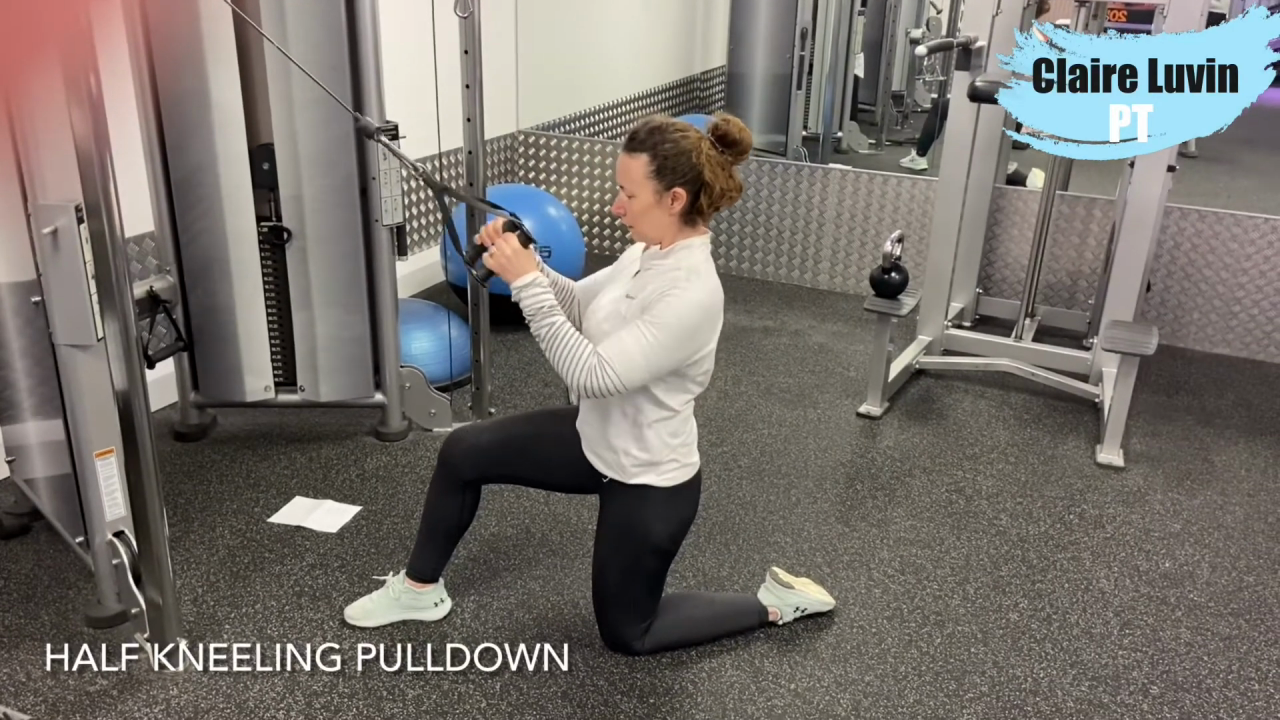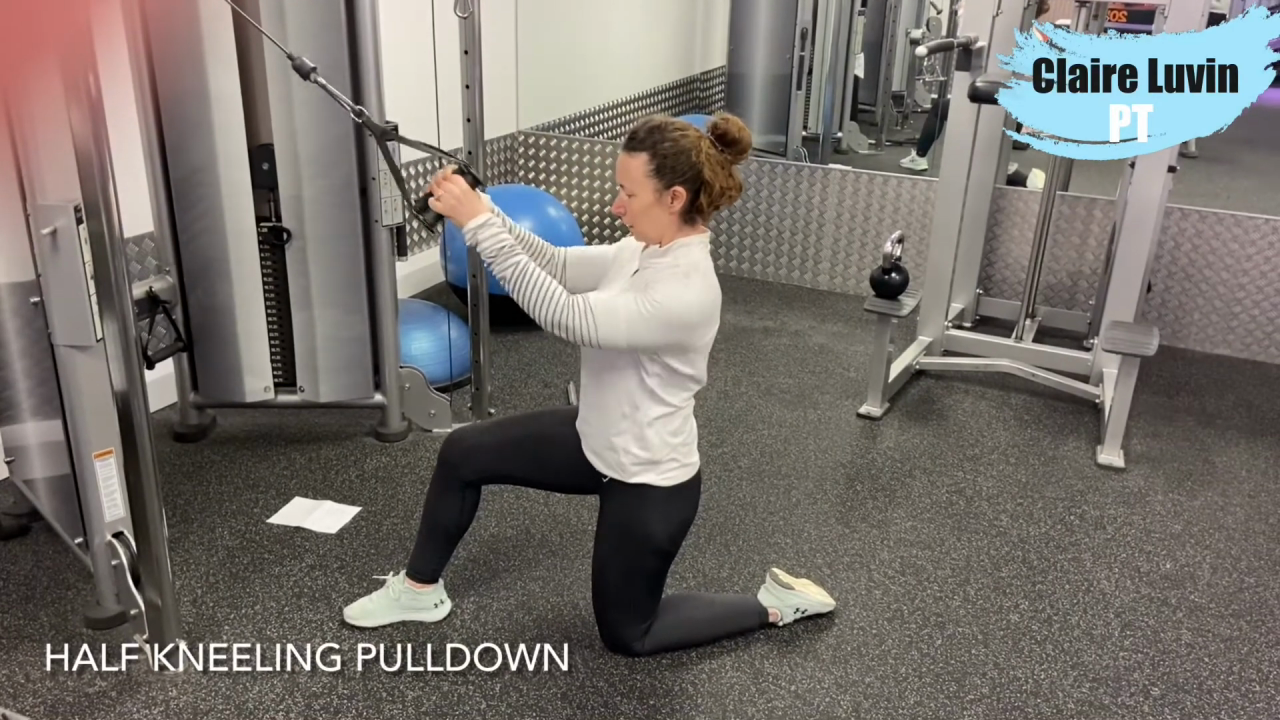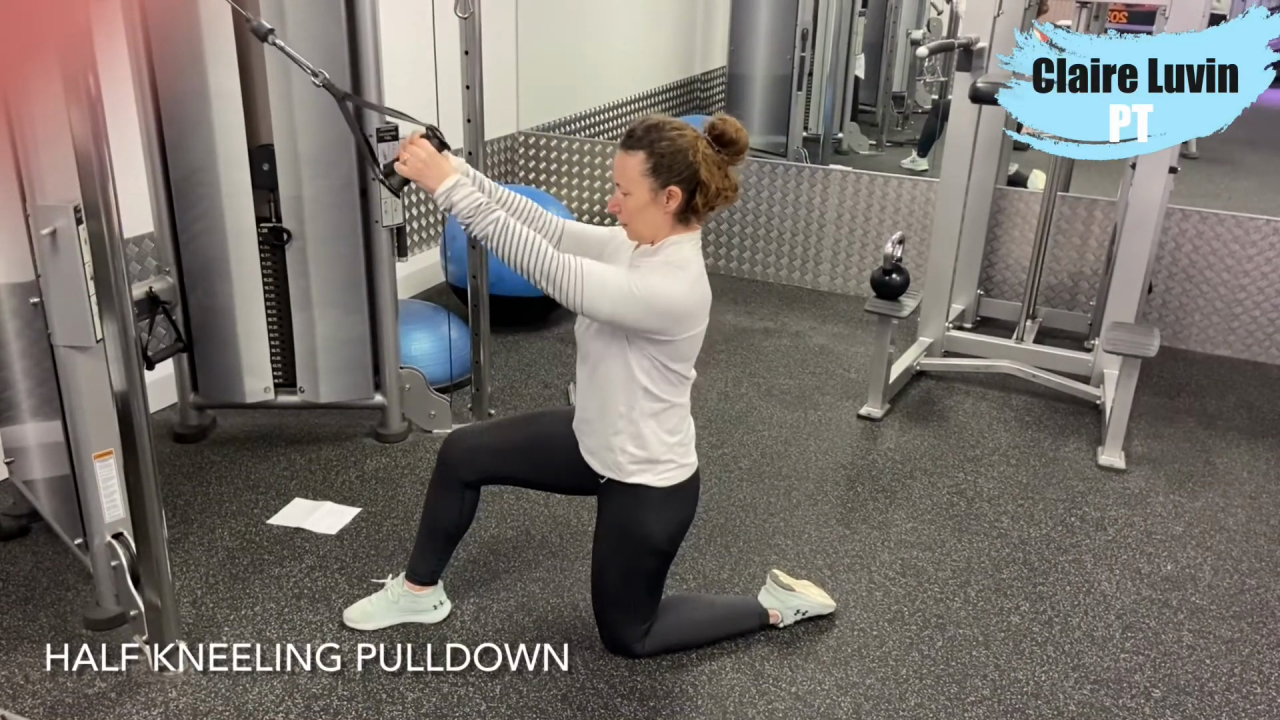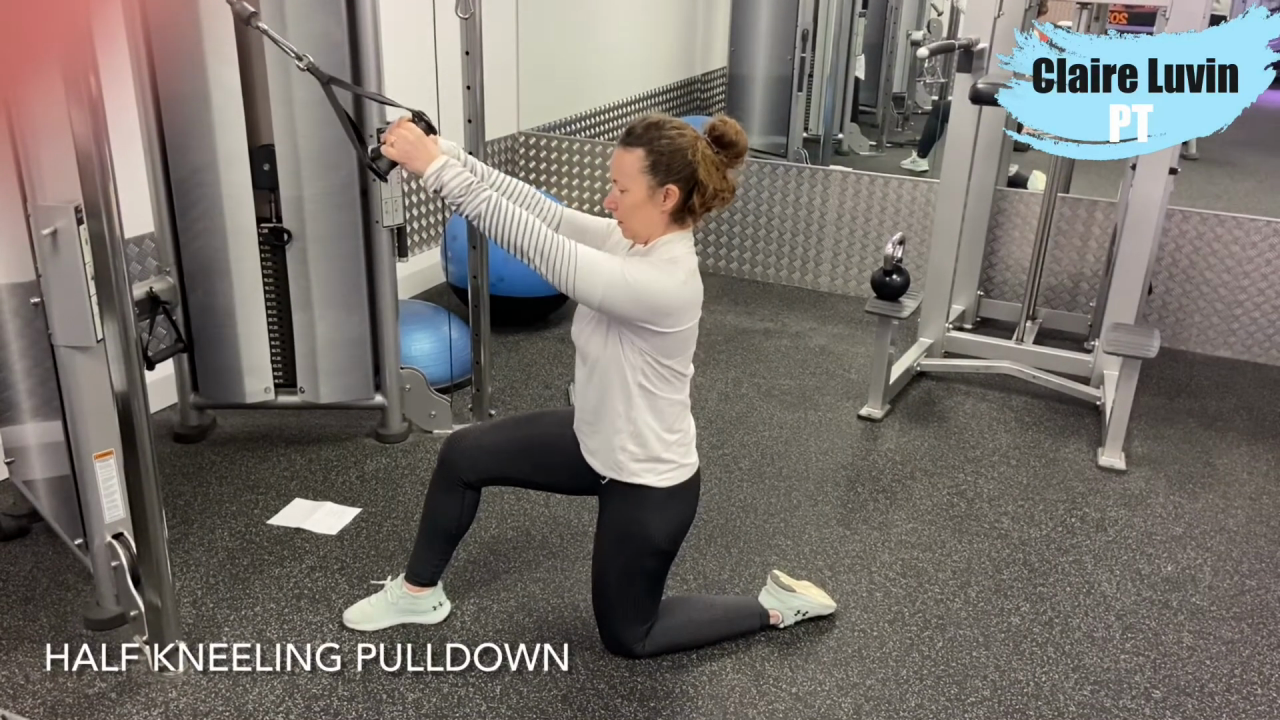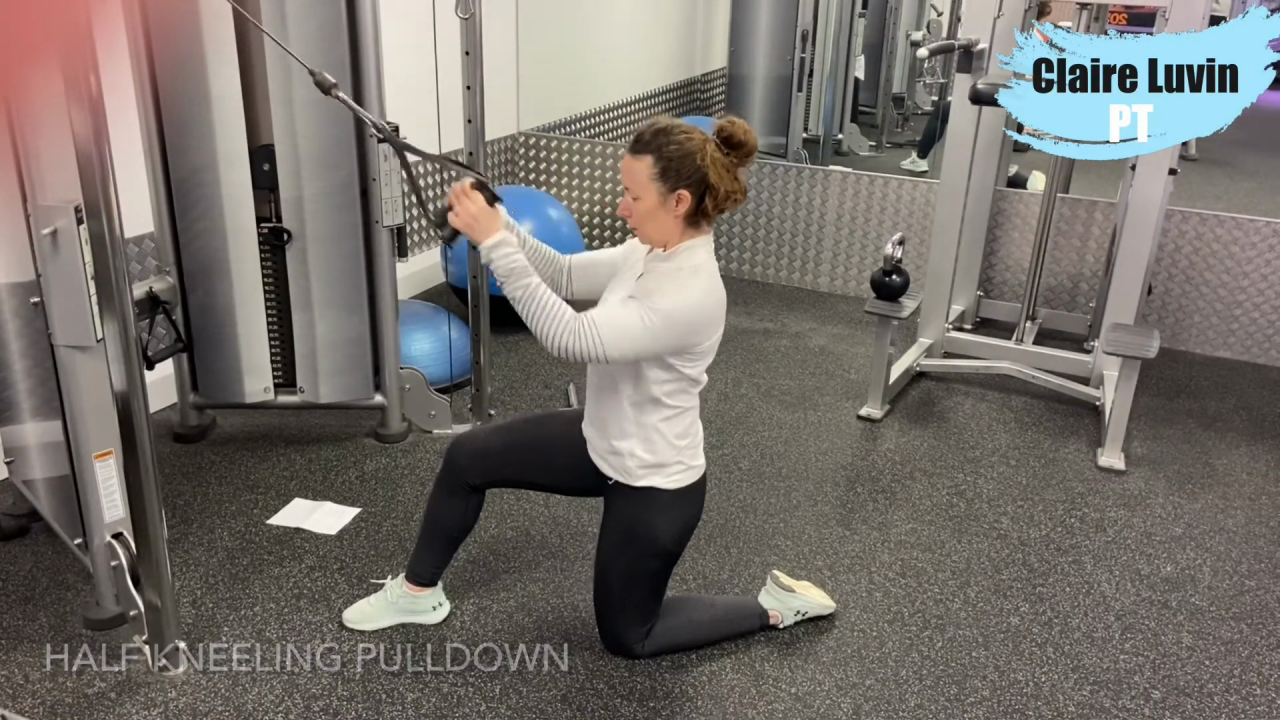
dt=0.5s
person 1, frame 1
left shoulder: (691, 294)
right shoulder: (651, 252)
left elbow: (591, 376)
right elbow: (581, 305)
left wrist: (525, 282)
right wrist: (527, 265)
left hip: (649, 481)
right hip: (599, 438)
left knee: (626, 631)
right knee: (463, 453)
left ankle: (776, 603)
right ankle: (419, 589)
person 1, frame 2
left shoulder: (686, 293)
right shoulder: (649, 248)
left elbow: (562, 314)
right elbow: (558, 265)
left wrist: (478, 226)
right wrist: (481, 210)
left hip: (651, 482)
right hip: (599, 439)
left knee: (626, 633)
right knee: (464, 452)
left ankle: (775, 603)
right ankle: (420, 589)
person 1, frame 3
left shoulder: (673, 287)
right shoulder: (644, 243)
left elbow: (549, 268)
right elbow: (549, 229)
left wrist: (450, 188)
right wrist: (455, 169)
left hip: (648, 482)
right hip: (596, 440)
left knee: (626, 634)
right knee: (462, 454)
left ankle: (777, 605)
right ankle: (419, 591)
person 1, frame 4
left shoulder: (664, 282)
right shoulder: (639, 239)
left elbow: (539, 245)
right elbow: (542, 210)
left wrist: (437, 169)
right wrist: (442, 152)
left hip: (649, 481)
right hip: (596, 440)
left knee: (626, 635)
right knee: (462, 455)
left ankle: (776, 607)
right ankle: (417, 592)
person 1, frame 5
left shoulder: (690, 294)
right shoulder: (656, 249)
left elbow: (568, 336)
right elbow: (569, 272)
left wrist: (494, 242)
right wrist: (496, 222)
left hip: (655, 485)
right hip: (604, 440)
left knee: (626, 635)
right knee: (468, 456)
left ankle: (776, 607)
right ankle: (418, 591)
